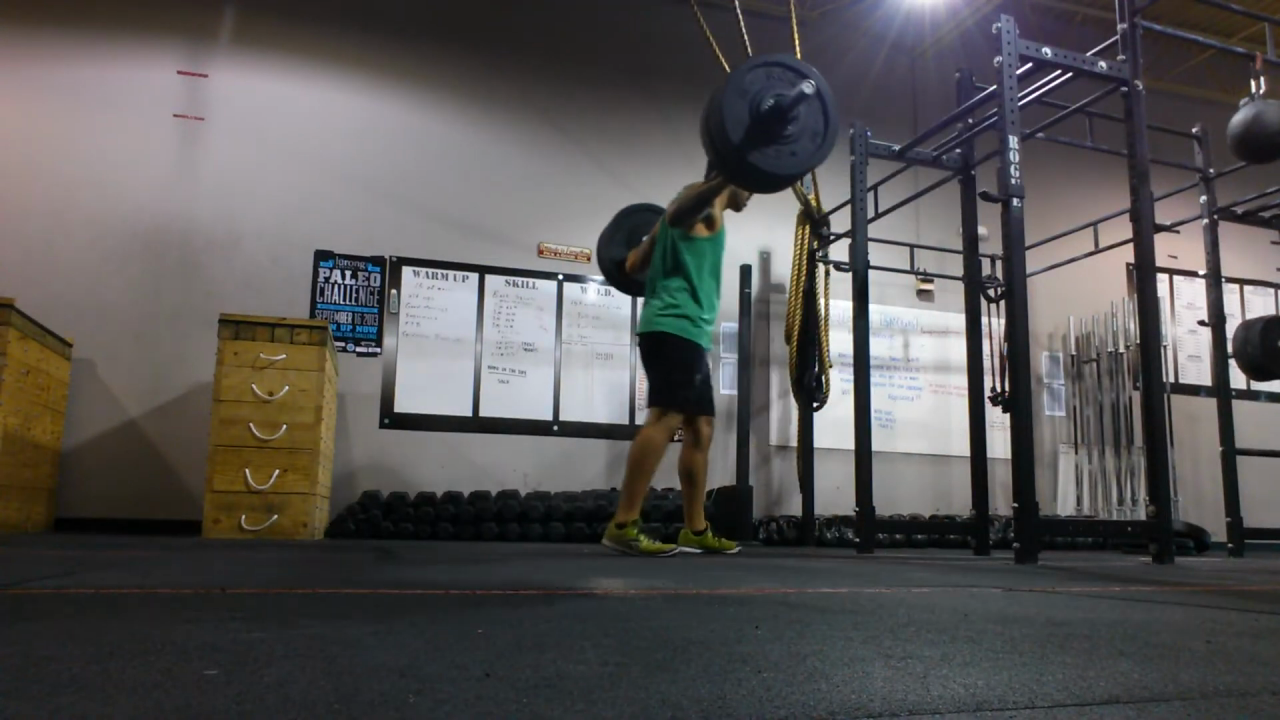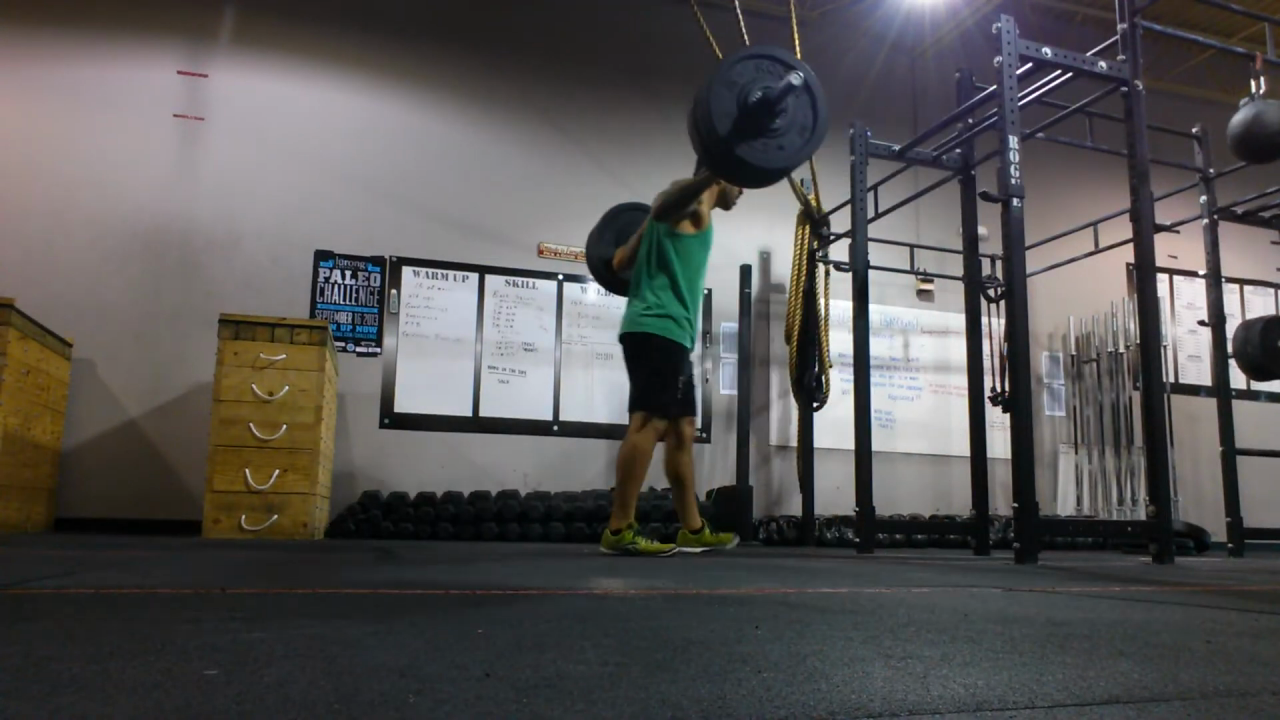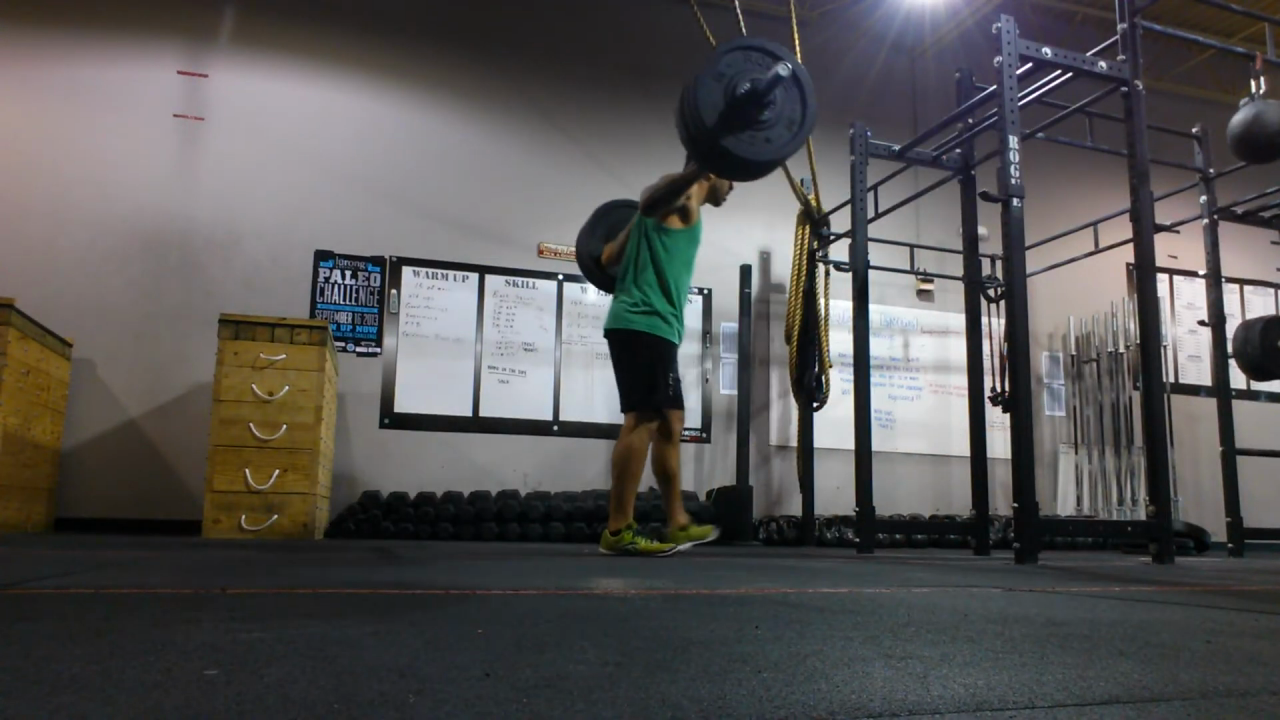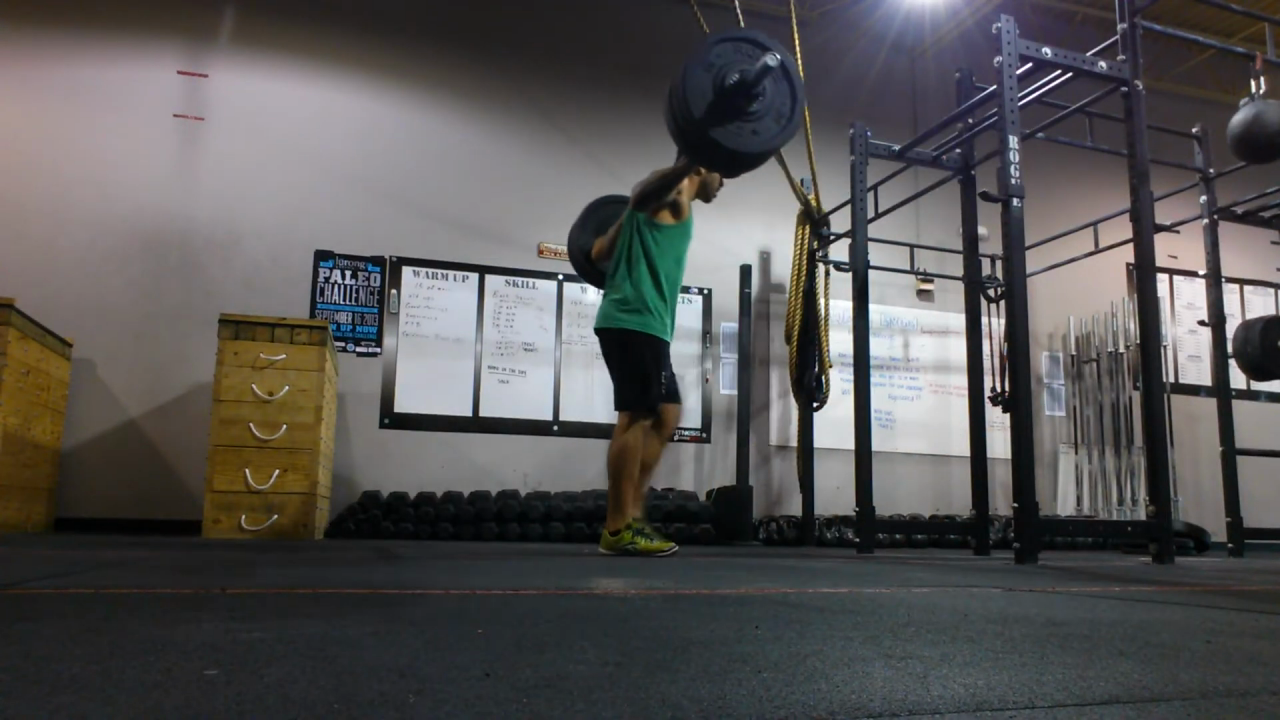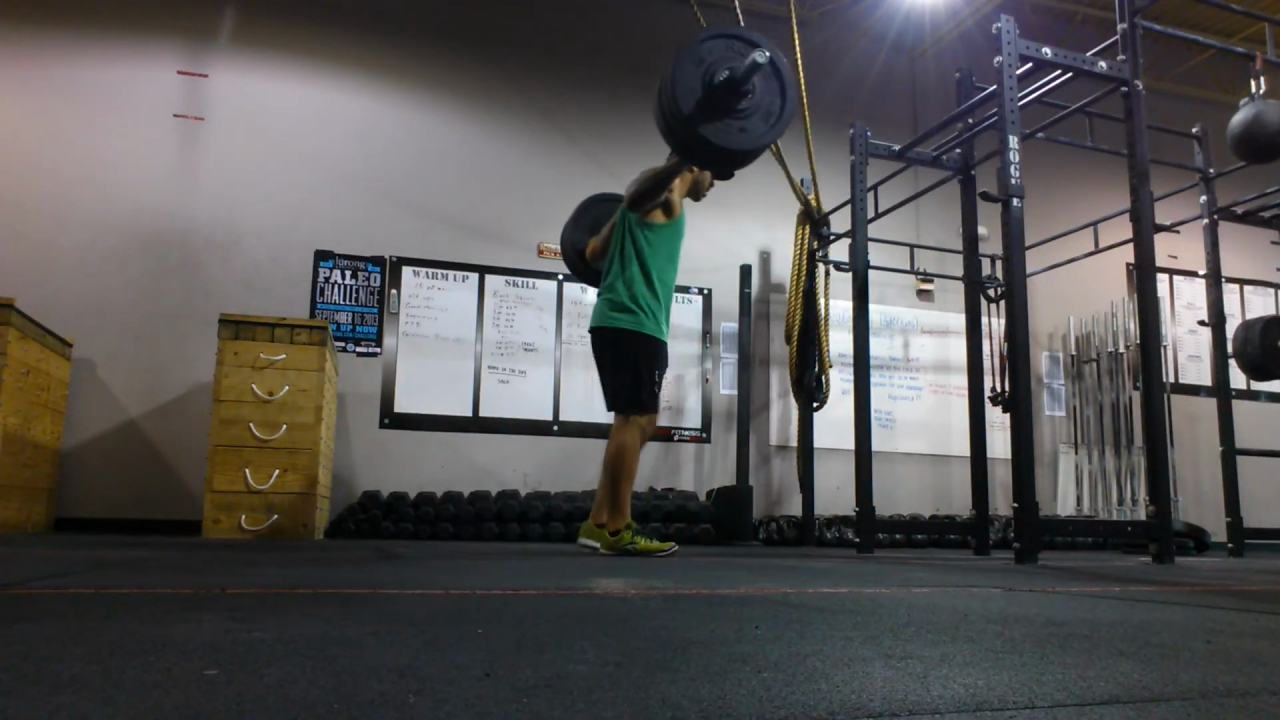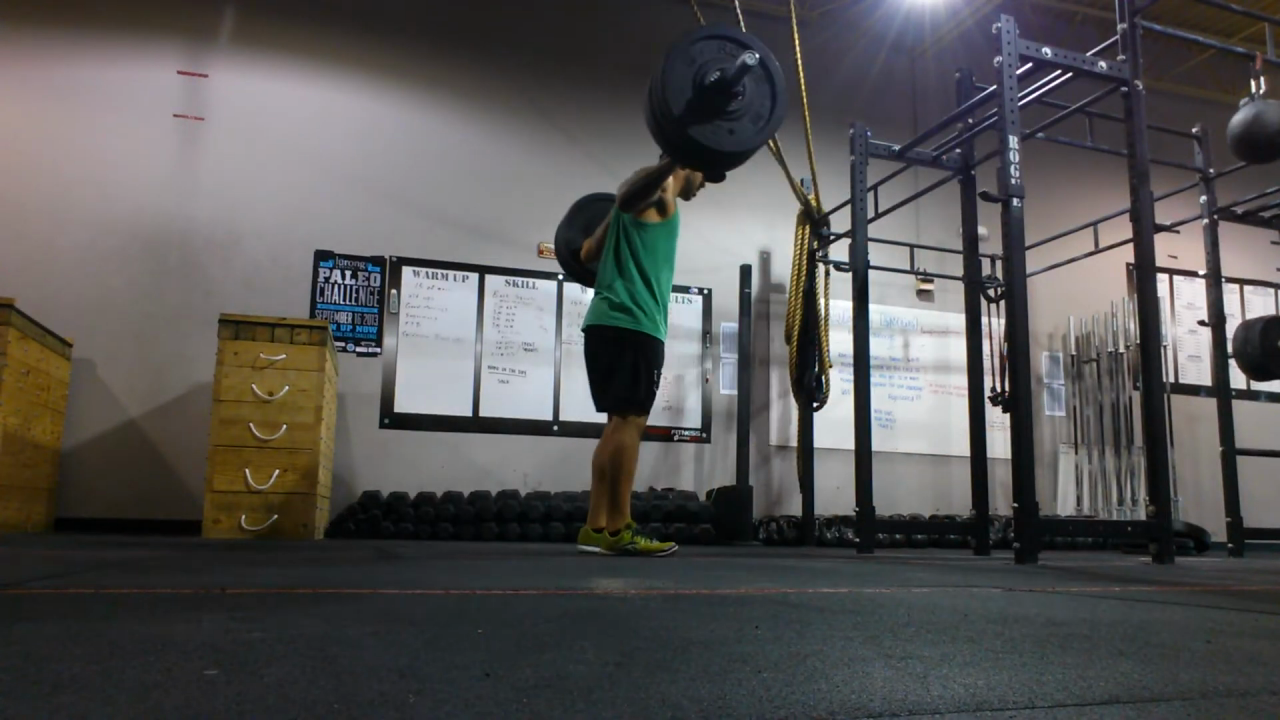
dt=0.1s
person 1, frame 1
left shoulder: (695, 211)
right shoulder: (706, 202)
left elbow: (634, 264)
right elbow: (677, 212)
left wrist: (653, 237)
right wrist: (723, 180)
left hip: (672, 329)
right hip: (678, 328)
left knee: (700, 430)
right knee: (664, 420)
left ankle: (697, 530)
right ankle: (623, 525)
person 1, frame 2
left shoulder: (680, 211)
right shoulder: (693, 200)
left elbow: (621, 262)
right elbow: (663, 206)
left wrist: (640, 235)
right wrist: (714, 173)
left hip: (654, 329)
right hip: (661, 328)
left knee: (682, 430)
right knee: (650, 423)
left ankle: (693, 528)
right ankle: (619, 530)
person 1, frame 3
left shoulder: (667, 206)
right shoulder: (682, 196)
left elbow: (610, 257)
right elbow: (651, 198)
left wrist: (628, 233)
right wrist: (698, 168)
left hip: (640, 324)
right hip: (647, 324)
left knee: (669, 424)
right knee: (643, 422)
left ankle: (678, 523)
right ankle: (619, 530)
person 1, frame 4
left shoulder: (662, 201)
right shoulder: (673, 191)
left elbow: (600, 252)
right elbow: (641, 194)
left wrist: (619, 227)
right wrist: (690, 161)
left hip: (631, 322)
right hip: (638, 322)
left knee: (666, 416)
right knee: (636, 420)
left ankle: (630, 513)
right ankle: (618, 530)
person 1, frame 5
left shoulder: (651, 200)
right shoulder: (666, 188)
left elbow: (594, 252)
right elbow: (635, 193)
left wrist: (612, 226)
right wrist: (683, 160)
left hip: (617, 322)
right hip: (634, 323)
left knee: (636, 423)
right knee: (633, 421)
left ankle: (599, 523)
right ankle: (618, 530)
person 1, frame 6
left shoulder: (645, 200)
right shoulder: (658, 188)
left elbow: (589, 252)
right elbow: (627, 194)
left wrist: (606, 226)
right wrist: (675, 159)
left hip: (611, 322)
right hip: (632, 322)
left knee: (622, 424)
right knee: (629, 421)
left ankle: (597, 527)
right ankle: (618, 530)
